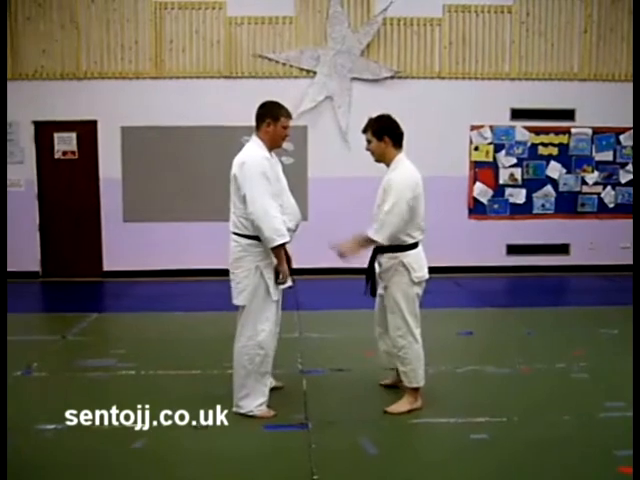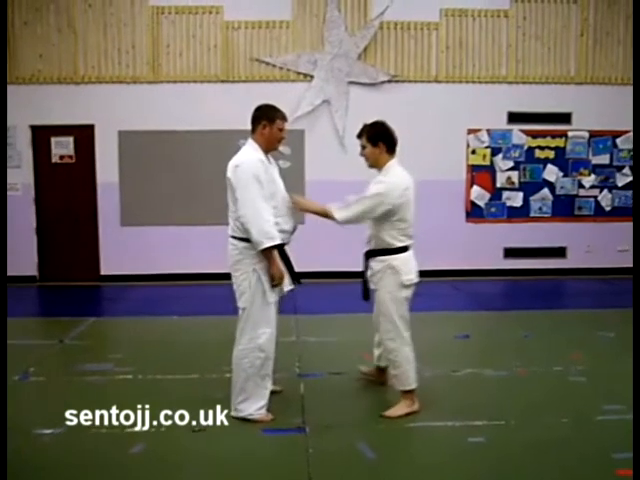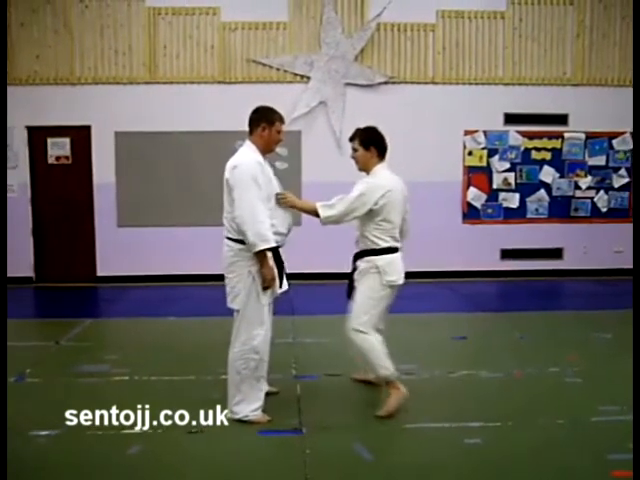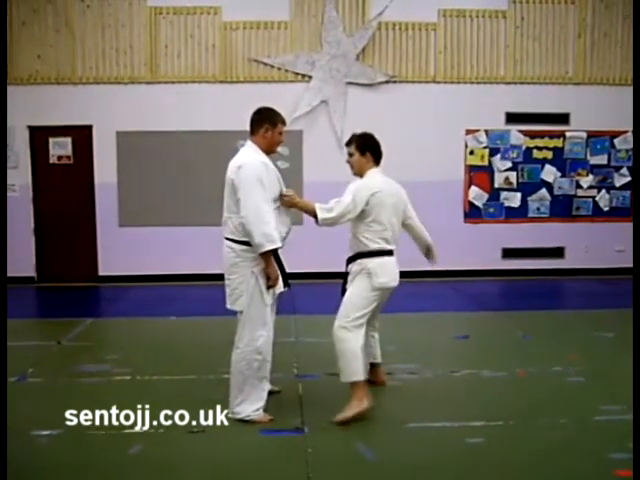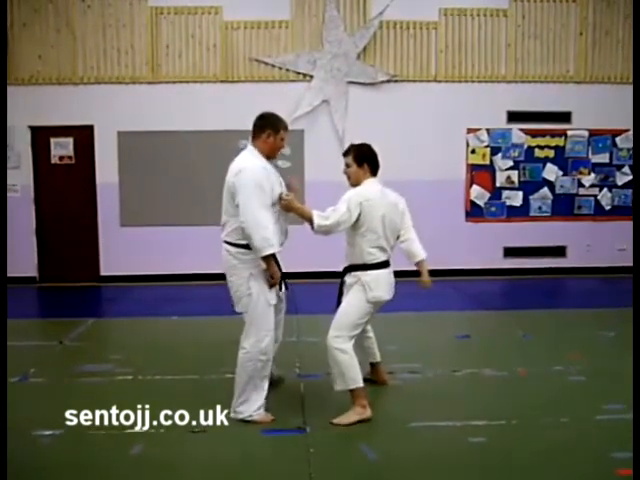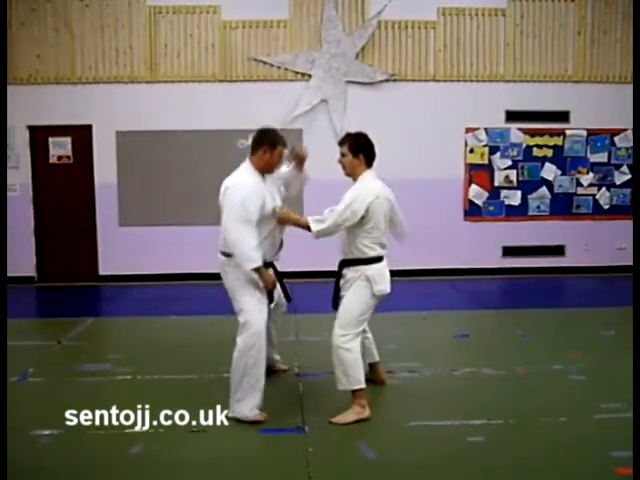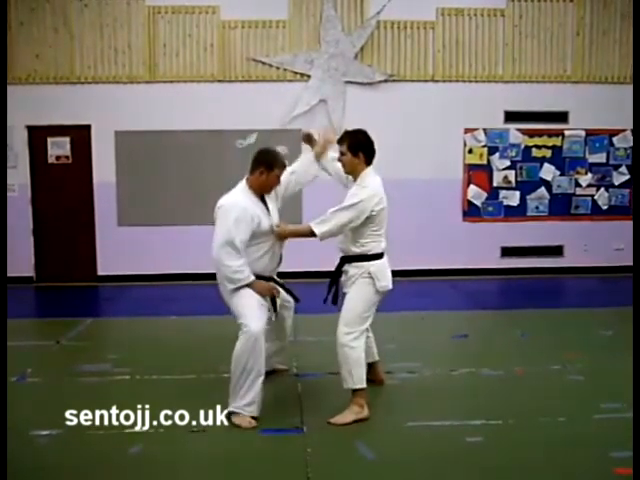
dt=0.7s
person 1, frame 1
left shoulder: (264, 157)
right shoulder: (254, 160)
right elbow: (263, 214)
left wrist: (279, 254)
right wrist: (280, 257)
left hip: (264, 251)
right hip: (255, 253)
left knee: (267, 322)
right knee: (256, 329)
left ankle: (260, 379)
right ankle: (248, 401)
person 1, frame 2
left shoulder: (263, 160)
right shoulder: (248, 163)
right elbow: (254, 217)
left wrist: (275, 257)
right wrist: (273, 260)
left hip: (265, 252)
right hip: (254, 255)
left knee: (264, 325)
right knee: (257, 330)
left ankle: (258, 383)
right ankle: (247, 404)
person 1, frame 3
left shoulder: (256, 161)
right shoulder: (247, 164)
right elbow: (250, 218)
left wrist: (267, 260)
right wrist: (264, 263)
left hip: (257, 254)
right hip: (250, 257)
left knee: (260, 326)
right knee: (252, 332)
left ankle: (255, 384)
right ankle: (244, 406)
person 1, frame 4
left shoulder: (252, 160)
right shoulder: (252, 164)
right elbow: (256, 218)
left wrist: (274, 234)
right wrist: (269, 262)
left hip: (253, 254)
right hip: (250, 256)
left knee: (262, 325)
right knee: (255, 332)
left ankle: (257, 383)
right ankle: (245, 406)
person 1, frame 5
left shoulder: (254, 164)
right shoulder: (252, 168)
right elbow: (254, 220)
left wrist: (282, 197)
right wrist: (270, 263)
left hip: (254, 255)
right hip: (249, 258)
left knee: (274, 312)
right knee: (259, 332)
left ankle: (263, 371)
right ankle: (246, 407)
person 1, frame 6
left shoulder: (264, 177)
right shoulder: (241, 186)
left elbow: (286, 186)
right elbow: (237, 235)
left wrist: (297, 166)
right wrist: (260, 271)
left hip: (261, 263)
right hip: (242, 267)
left knee: (273, 310)
right knee: (253, 327)
left ankle: (267, 359)
right ankle: (243, 406)
person 1, frame 7
left shoulder: (267, 192)
right shoulder: (235, 205)
left elbow: (295, 175)
right elbow: (224, 254)
left wrist: (317, 151)
right wrist: (253, 283)
left hip: (264, 276)
right hip: (241, 281)
left knee: (284, 309)
right knee: (253, 329)
left ankle: (268, 361)
right ankle: (241, 408)
person 2, frame 1
left shoulder: (401, 178)
right shoulder: (399, 172)
left elbow: (388, 226)
left wrist: (354, 246)
right wrist: (358, 241)
left hip: (402, 262)
right hip: (394, 260)
left knee: (404, 328)
right knee: (385, 321)
left ankle: (413, 394)
right ankle: (401, 375)
person 2, frame 2
left shoulder: (390, 183)
right shoulder: (395, 177)
left elbow: (352, 211)
left wrist: (310, 206)
left hip: (392, 265)
right hip: (388, 261)
left knee: (395, 330)
right knee: (383, 322)
left ankle: (409, 398)
right ankle: (381, 369)
person 2, frame 3
left shoulder: (373, 185)
right shoulder: (396, 183)
left elbow: (337, 210)
right elbow: (403, 223)
left wrist: (298, 203)
left hip: (378, 265)
right hip: (385, 261)
left knee: (358, 328)
right knee: (370, 323)
left ankle: (394, 385)
right ankle: (373, 372)
person 2, frame 4
left shoulder: (363, 187)
right shoulder: (395, 188)
left elbow: (332, 214)
right elbow: (412, 222)
left wrist: (298, 203)
right wrist: (427, 246)
left hip: (370, 267)
right hip: (384, 264)
left knee: (346, 327)
right knee: (366, 322)
left ankle: (359, 397)
right ankle: (376, 372)
person 2, frame 5
left shoulder: (357, 196)
right shoulder: (395, 199)
left elbow: (328, 223)
right elbow: (408, 236)
left wrist: (296, 207)
right wrist: (423, 269)
left hip: (366, 279)
right hip: (380, 275)
left knee: (338, 338)
right knee: (359, 324)
left ankle: (361, 405)
right ankle: (377, 372)
person 2, frame 6
left shoulder: (361, 193)
right shoulder: (380, 189)
left elbow: (329, 224)
right elbow: (397, 224)
left wrist: (292, 218)
right wrist: (382, 232)
left hip: (364, 274)
right hip: (368, 270)
left knee: (343, 337)
right knee: (356, 325)
left ankle: (360, 405)
right ankle: (376, 372)
person 2, frame 7
left shoulder: (367, 192)
right shoulder: (364, 180)
left elbow: (333, 223)
right elbow: (336, 169)
left wrist: (290, 231)
left hip: (367, 271)
right hip: (360, 268)
left knee: (348, 334)
right knee: (359, 325)
left ankle: (358, 405)
right ankle: (374, 372)
